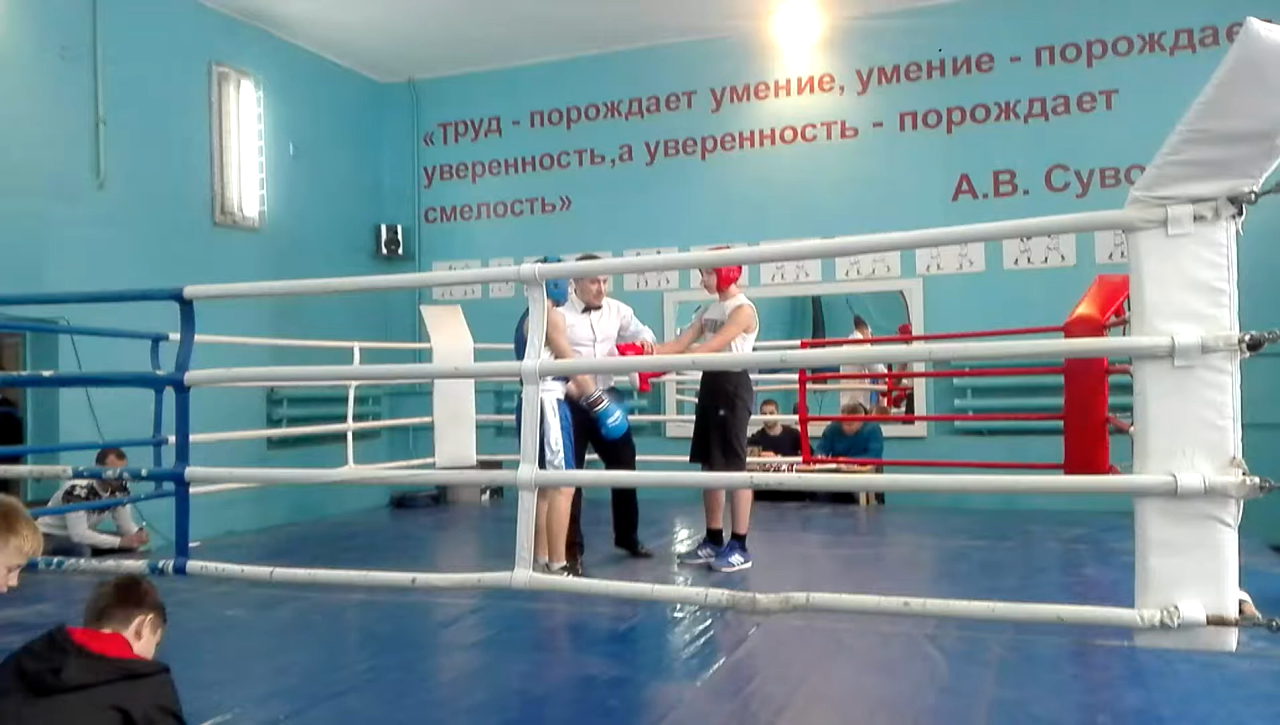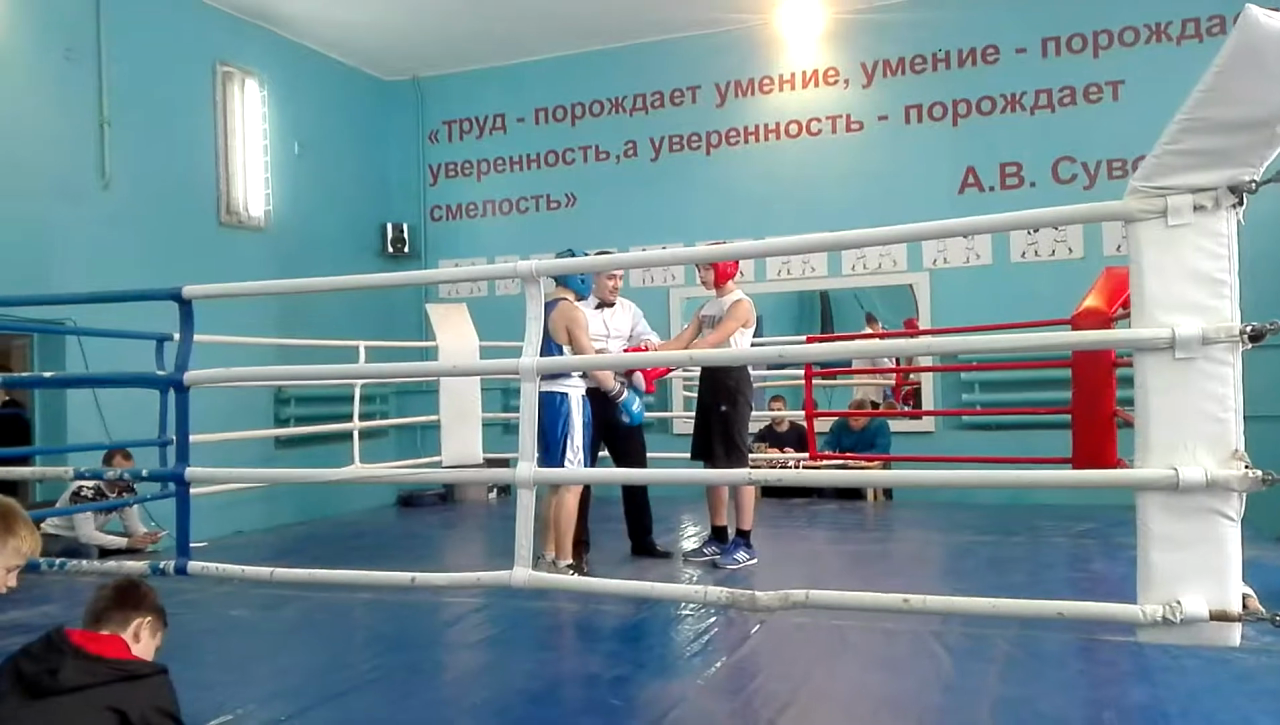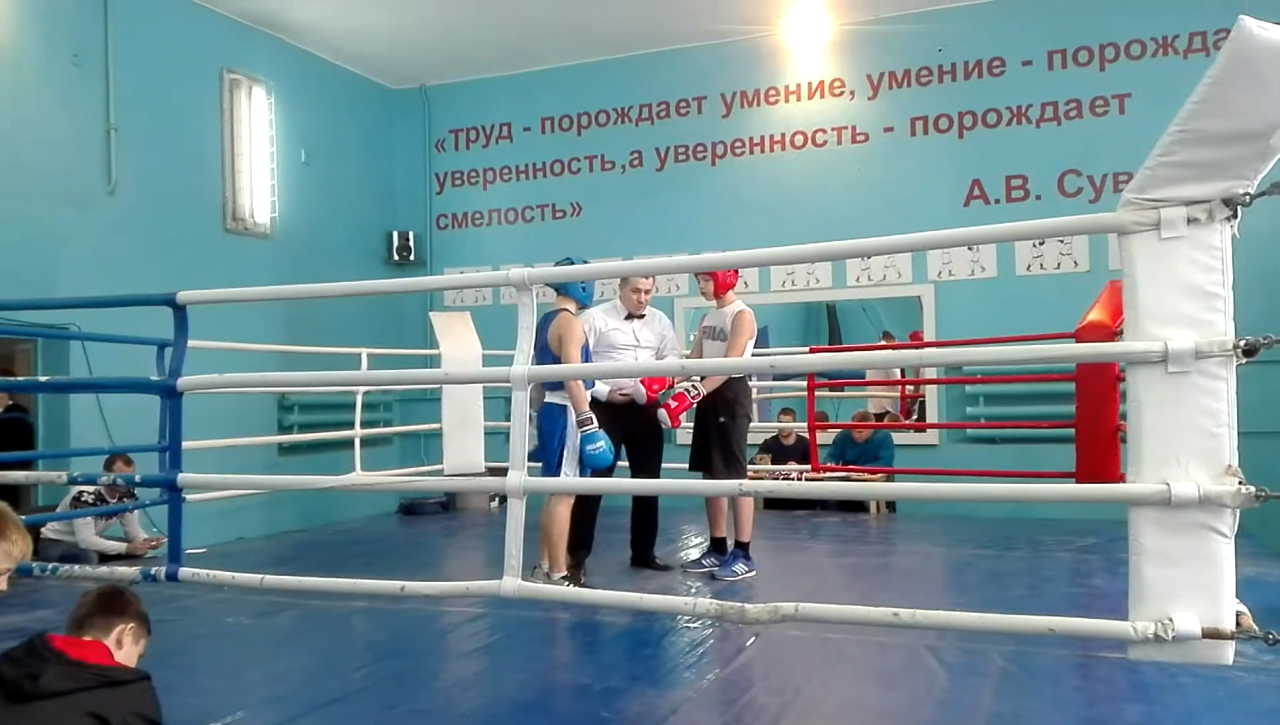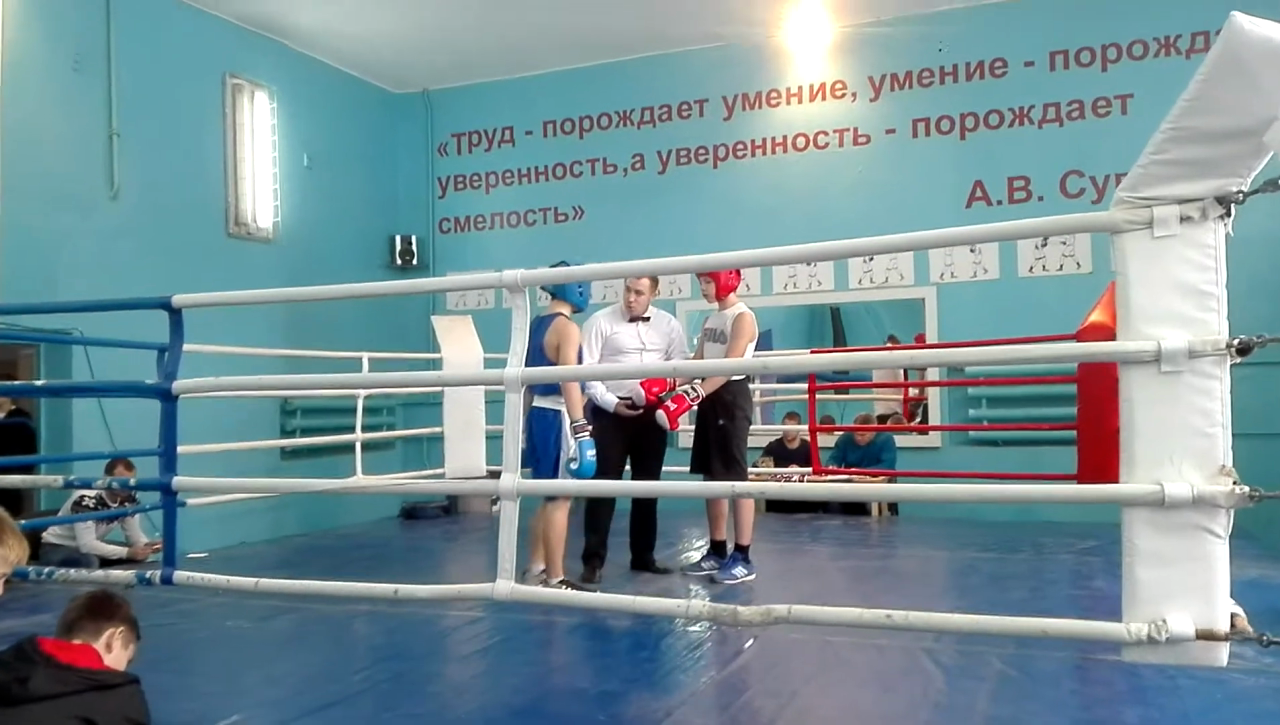
dt=0.4s
person 1, frame 1
left shoulder: (527, 318)
right shoulder: (550, 316)
left wrist: (578, 393)
right wrist: (600, 402)
left hip: (535, 402)
right hip: (548, 405)
left knee: (544, 487)
right knee: (562, 487)
left ankle: (541, 559)
right ankle: (557, 566)
person 1, frame 2
left shoulder: (544, 311)
right shoulder: (572, 312)
right wrist: (620, 393)
left hip: (547, 397)
right hip: (567, 399)
left knee: (558, 483)
right knee: (571, 484)
left ankle: (548, 556)
right ankle: (563, 564)
person 1, frame 3
left shoulder: (545, 322)
right shoulder: (570, 323)
right elbow: (573, 378)
left wrist: (535, 420)
right wrist: (588, 424)
left hip: (549, 409)
right hip: (565, 411)
left knee: (555, 492)
right knee: (564, 495)
left ankle: (545, 567)
right ankle: (558, 576)
person 1, frame 4
left shoulder: (536, 325)
right shoulder: (567, 328)
right elbow: (569, 383)
left wrist: (527, 423)
right wrist: (582, 431)
left hip: (538, 414)
right hip: (558, 416)
left knee: (549, 497)
right knee: (560, 499)
left ankle: (536, 570)
right ankle: (555, 581)
person 2, frame 1
left shoulder: (743, 310)
right shoulder: (709, 310)
left elbow: (712, 348)
right elbow: (682, 341)
left hip: (732, 386)
right hip: (710, 384)
left knee: (734, 467)
right knee: (710, 466)
left ankle: (739, 546)
right ankle: (714, 540)
person 2, frame 2
left shoulder: (740, 304)
right shoulder: (706, 307)
left elbow: (710, 343)
right elbow: (679, 341)
left hip: (732, 381)
right hip: (709, 381)
left knee: (736, 462)
right knee: (712, 462)
left ankle: (744, 543)
right ankle: (718, 537)
person 2, frame 3
left shoulder: (742, 316)
right shoulder: (708, 318)
right elbow: (695, 360)
left wrist: (694, 392)
right wrist: (666, 382)
left hip: (731, 395)
right hip: (708, 396)
left knee: (735, 475)
right knee: (711, 474)
left ankle: (743, 555)
right ankle: (717, 549)
person 2, frame 4
left shoulder: (743, 318)
right shoulder: (711, 319)
right elbow: (697, 362)
left wrist: (691, 394)
right wrist: (668, 384)
left hip: (731, 396)
right hip: (709, 398)
left knee: (736, 478)
right knee: (712, 477)
left ankle: (743, 558)
right ankle: (717, 551)
person 3, frame 1
left shoulder: (617, 310)
right shoulder: (558, 314)
left elbow: (640, 332)
left wrist: (643, 341)
left hip: (607, 400)
right hip: (570, 403)
left knee: (624, 467)
left ankle: (627, 537)
right ankle: (572, 548)
person 3, frame 2
left shoulder: (628, 310)
left elbow: (646, 338)
left wrist: (648, 343)
right hip: (583, 399)
left knee: (635, 468)
left ankle: (642, 540)
right ankle: (578, 546)
person 3, frame 3
left shoulder: (660, 321)
right shoulder: (595, 318)
left elbow: (673, 358)
right wrist: (604, 393)
left hip: (646, 408)
right hip: (606, 406)
left knee: (647, 480)
right knee: (595, 478)
left ankle: (643, 552)
right ankle: (577, 554)
person 3, frame 4
left shoulder: (668, 324)
right shoulder: (600, 322)
left elbow: (680, 362)
right wrist: (611, 403)
left hip: (651, 412)
right hip: (610, 412)
left knee: (647, 485)
right knee: (604, 484)
left ankle: (643, 555)
right ankle: (594, 560)
